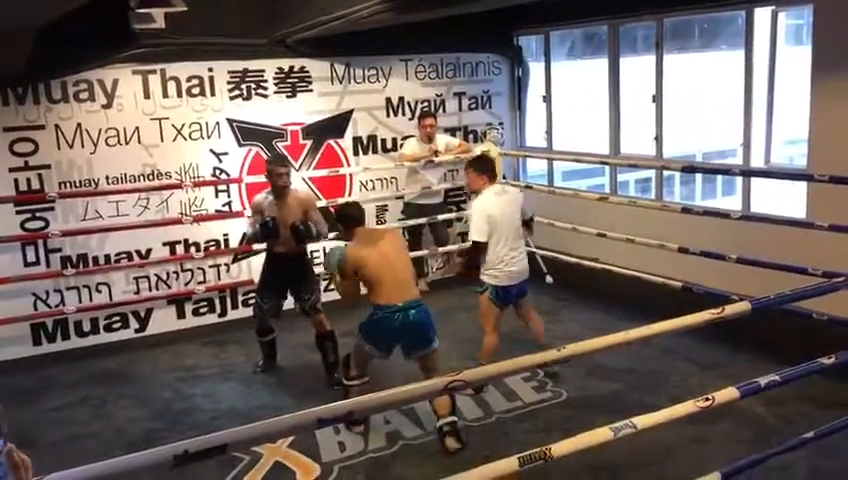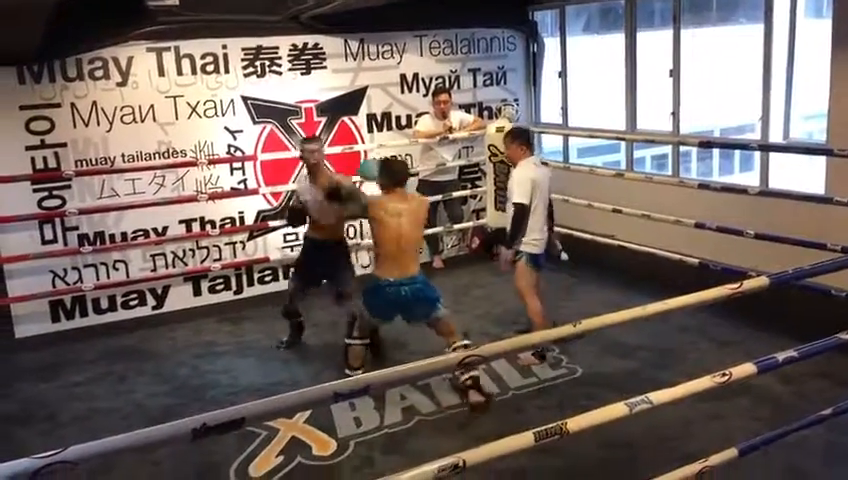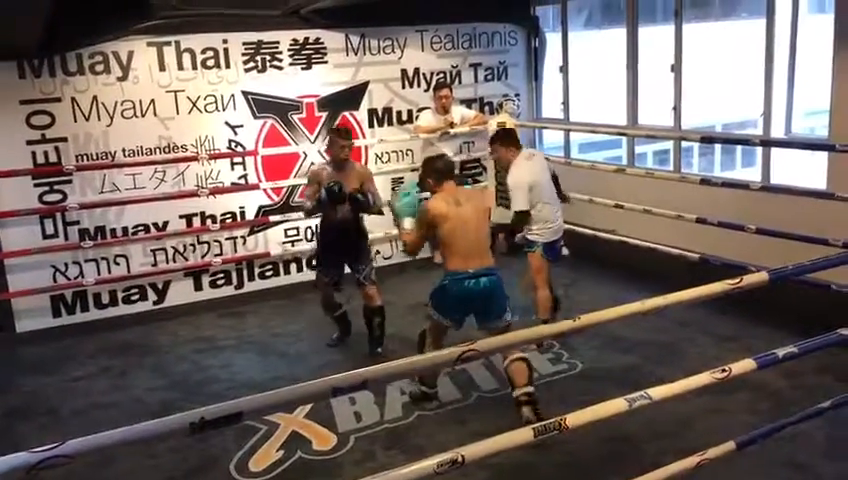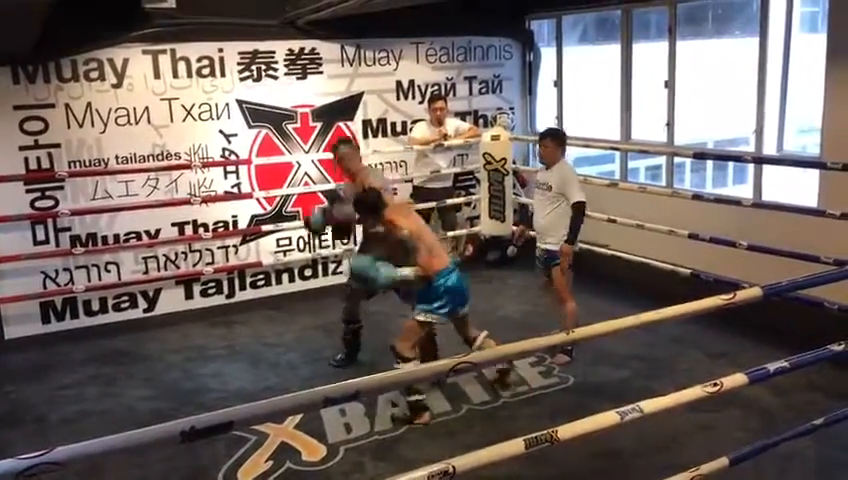
dt=1s
person 1, frame 1
left shoulder: (348, 254)
right shoulder: (394, 234)
left elbow: (350, 298)
left wrist: (336, 275)
left hip: (385, 316)
right hip: (417, 312)
left knee: (355, 365)
right knee: (434, 375)
left ankle: (355, 418)
right ankle: (450, 433)
person 1, frame 2
left shoulder: (373, 204)
right shoulder: (422, 204)
left elbow: (351, 198)
left hip: (383, 287)
right hip: (415, 285)
left knee: (360, 330)
right knee: (452, 334)
right ankle: (472, 388)
person 1, frame 3
left shoulder: (431, 206)
right shoulder: (484, 198)
left elbow: (410, 247)
left wrist: (404, 215)
left hip: (456, 284)
right hip: (489, 281)
left knee: (432, 340)
left ankle: (427, 392)
right ankle: (527, 404)
person 1, frame 4
left shoulder: (404, 230)
right shoulder: (388, 203)
left elbow: (426, 270)
right elbow: (363, 179)
left wrist: (393, 275)
left hip: (442, 284)
right hip: (450, 278)
left knee: (403, 345)
right knee: (465, 328)
left ankle: (419, 411)
right ankle: (502, 366)
person 2, frame 1
left shoulder: (304, 199)
right shoulder: (259, 202)
left elbow: (324, 230)
right elbow: (249, 237)
left wrist: (311, 232)
right wrist: (260, 233)
left hip: (299, 262)
right hip: (274, 263)
left knee: (318, 318)
right knee: (261, 317)
left ankle: (333, 370)
right ankle: (269, 358)
person 2, frame 2
left shoulder: (338, 182)
right shoulder: (302, 188)
right elbow: (296, 217)
right wrist: (294, 215)
left hip: (335, 249)
right hip: (312, 249)
left knee: (349, 306)
right knee: (290, 299)
left ankle: (371, 344)
right ankle: (295, 333)
person 2, frame 3
left shoulder: (362, 172)
right shoulder: (317, 174)
left elbow: (378, 204)
right elbow: (307, 209)
left wrist: (366, 203)
right wrist: (323, 199)
left hip: (355, 234)
right hip: (329, 235)
left knee: (370, 291)
right knee: (326, 290)
left ankle: (377, 343)
right ankle: (343, 328)
person 2, frame 4
left shoulder: (373, 177)
right shoulder: (348, 190)
right elbow: (344, 232)
right wrist: (336, 217)
left hip: (392, 243)
right hip: (370, 245)
right knee: (351, 300)
left ankle: (431, 360)
right ankle: (350, 351)
person 3, frame 1
left shoulder: (481, 206)
right shoulder: (514, 194)
left elbow: (478, 247)
right elbow: (528, 223)
left wrist: (467, 267)
left hip: (496, 276)
right hip: (520, 268)
left knee: (490, 329)
right knee: (530, 317)
person 3, frame 2
left shoulder: (521, 173)
right shoulder: (540, 169)
left elbow: (521, 213)
left wrist: (508, 246)
right wrist: (549, 231)
left hip: (526, 243)
right hip: (537, 239)
left knee: (528, 294)
right knee: (531, 289)
left ankle: (542, 347)
right ankle: (539, 329)
person 3, frame 3
left shoulder: (517, 177)
right shoulder: (535, 155)
left elbow: (521, 216)
right elbow: (552, 176)
right wrist: (559, 194)
left hip: (540, 232)
right hip: (552, 224)
left knee: (539, 282)
right knee: (542, 276)
right ankle: (552, 305)
person 3, frame 4
left shoulder: (566, 173)
right shoulder: (543, 172)
left elbow: (579, 209)
left wrist: (570, 242)
right wrist: (525, 225)
left hip: (560, 245)
right hip: (544, 243)
left knee: (564, 294)
right knee: (556, 289)
left ankle: (568, 345)
right ankle: (570, 328)
person 4, frame 1
left shoulder: (443, 140)
right shoulder: (411, 143)
left elbow: (466, 147)
right elbow: (402, 159)
left wrist: (447, 155)
right wrist: (427, 154)
left hip: (437, 201)
right hip: (414, 202)
left knee: (443, 240)
right knee: (415, 243)
right ankle: (421, 277)
person 4, frame 2
left shoulder: (458, 116)
right shoulder: (425, 119)
left elbow: (480, 123)
right elbow: (417, 136)
left wrist: (461, 132)
right wrist: (442, 131)
left hip: (450, 178)
right hip: (428, 179)
left knee: (457, 217)
right knee: (430, 220)
right ankle: (436, 255)
person 4, frame 3
left shoulder: (459, 111)
right shoulder: (426, 115)
left elbow: (482, 119)
right elbow: (417, 131)
left wrist: (461, 127)
right wrist: (442, 126)
right ankle: (436, 250)
person 4, frame 4
left shoulder: (453, 124)
right shoulder: (421, 126)
left elbow: (476, 131)
right elbow: (412, 142)
left wrist: (455, 139)
right wrist: (436, 138)
left hip: (445, 185)
right hip: (422, 186)
left knee: (451, 225)
left ankle: (456, 253)
